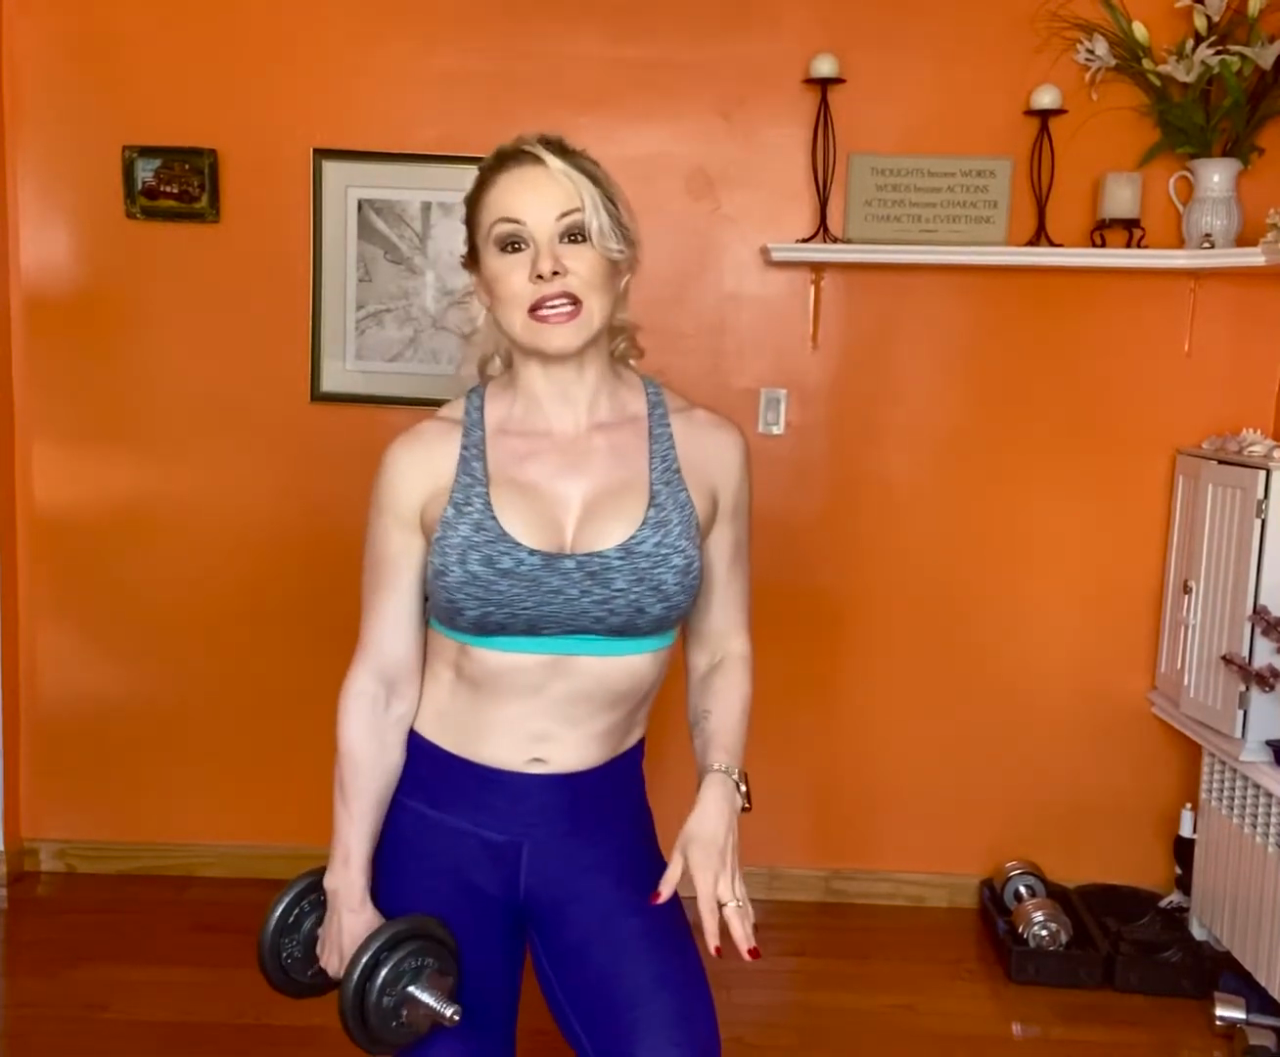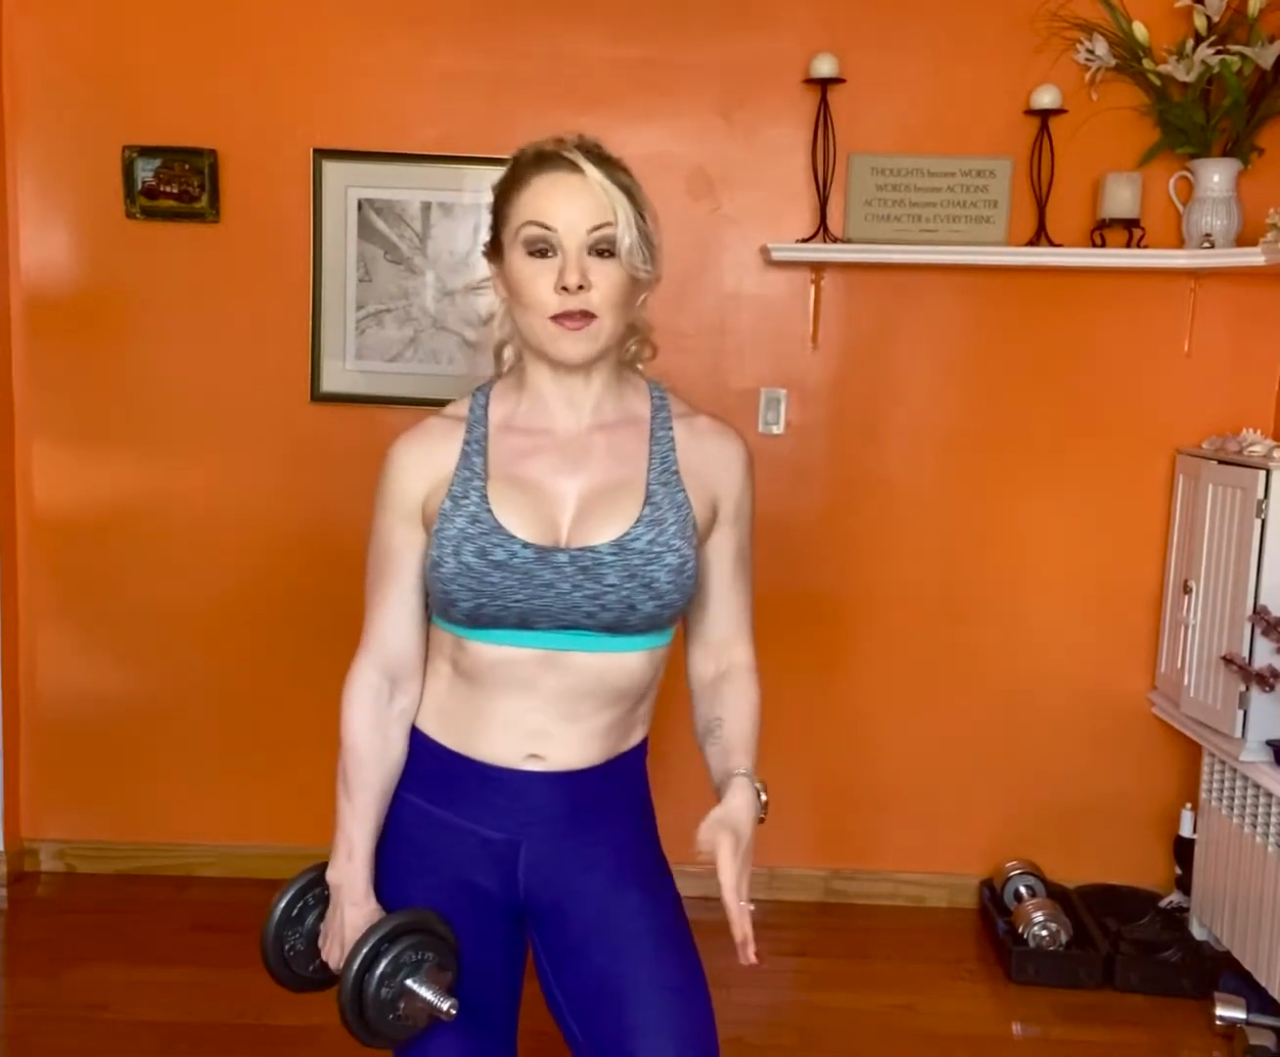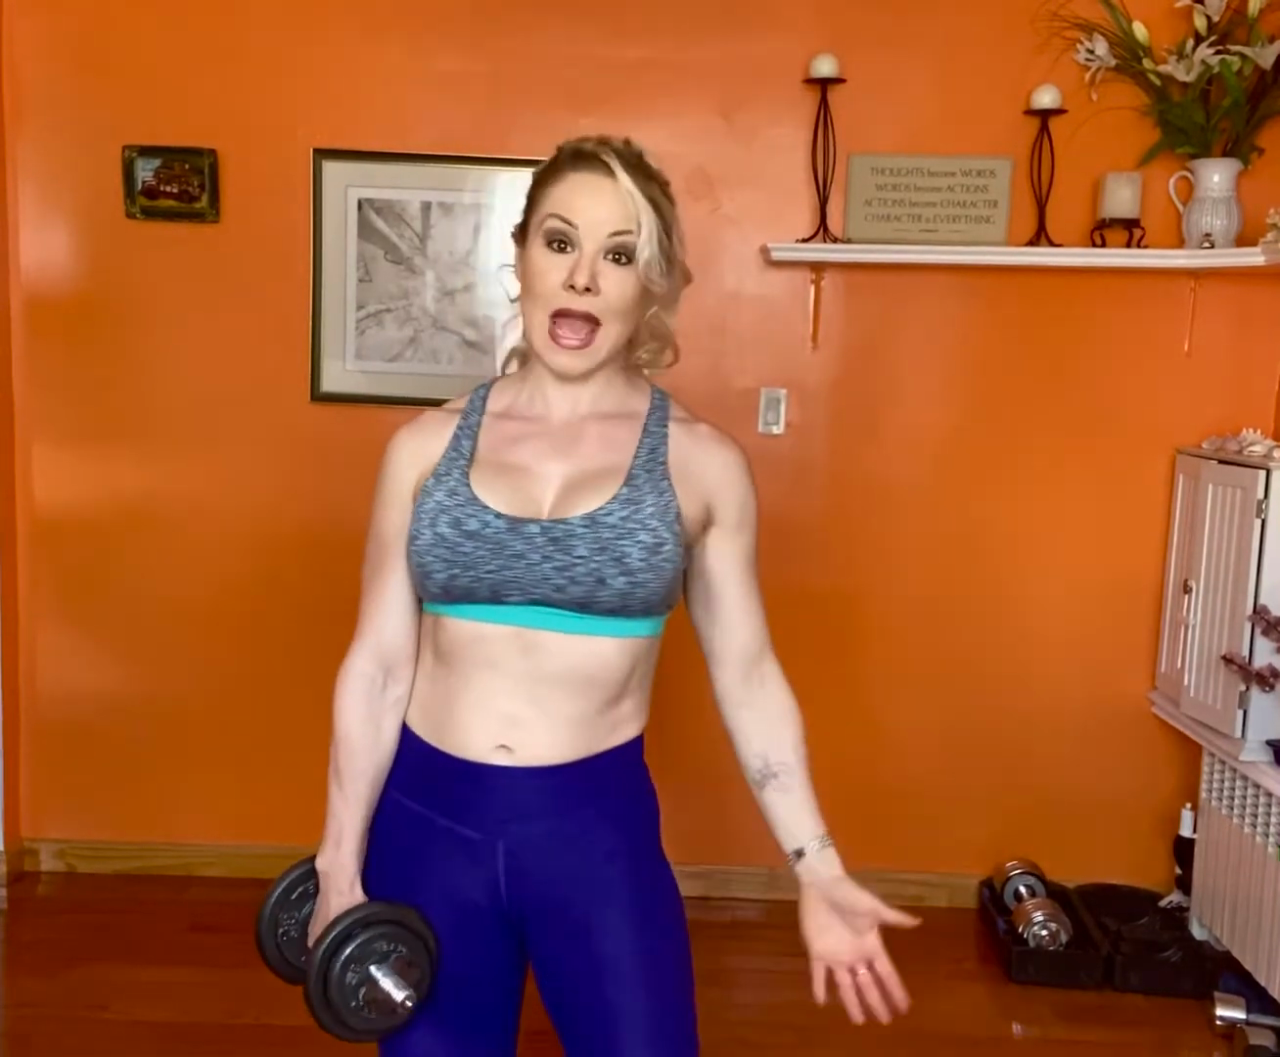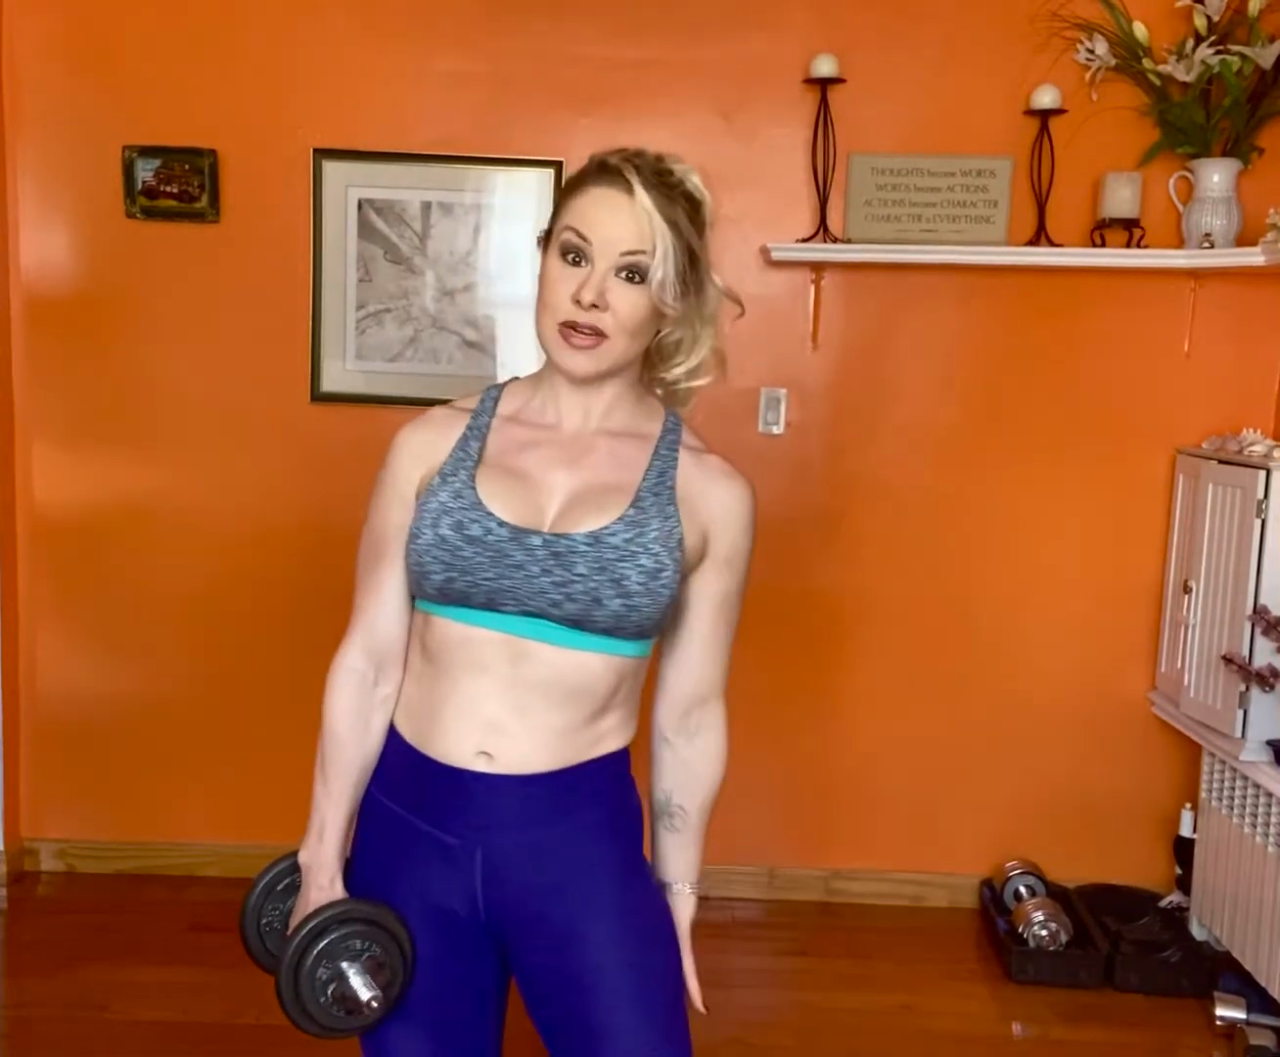
dt=0.4s
person 1, frame 1
left shoulder: (704, 448)
right shoulder: (424, 458)
left elbow: (721, 649)
right elbow: (379, 680)
left wrist: (719, 792)
right wrist: (348, 882)
left hip: (602, 825)
right hip: (437, 822)
person 1, frame 2
left shoulder: (705, 455)
right shoulder: (431, 453)
left elbow: (722, 657)
right elbow: (383, 673)
left wrist: (736, 796)
right wrist: (351, 875)
left hip: (605, 826)
right hip: (438, 820)
person 1, frame 3
left shoulder: (701, 461)
right shoulder: (426, 446)
left elbow: (747, 675)
right elbow: (375, 664)
left wrist: (816, 866)
right wrist: (339, 866)
left hip: (598, 826)
right hip: (427, 821)
person 1, frame 4
left shoulder: (707, 490)
right shoulder: (432, 443)
left elbow: (691, 710)
right elbow: (368, 658)
left wrist: (677, 896)
right wrist: (321, 857)
left hip: (583, 840)
right hip: (410, 827)
